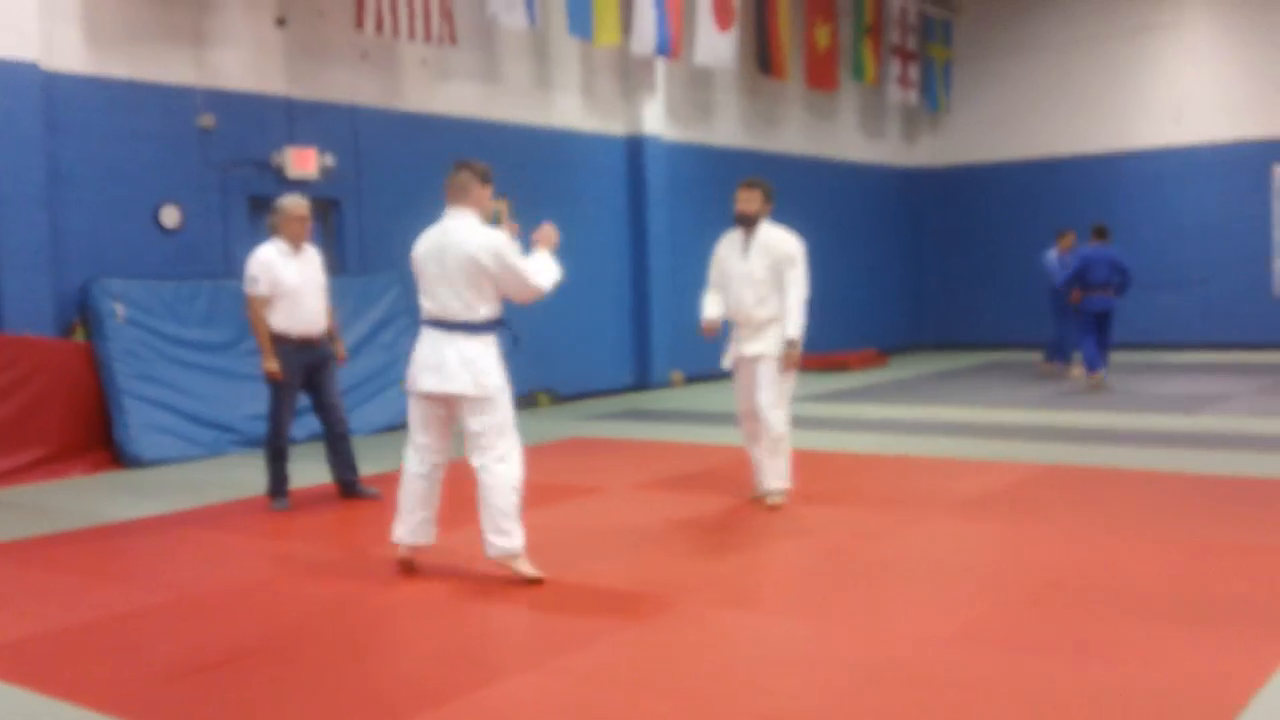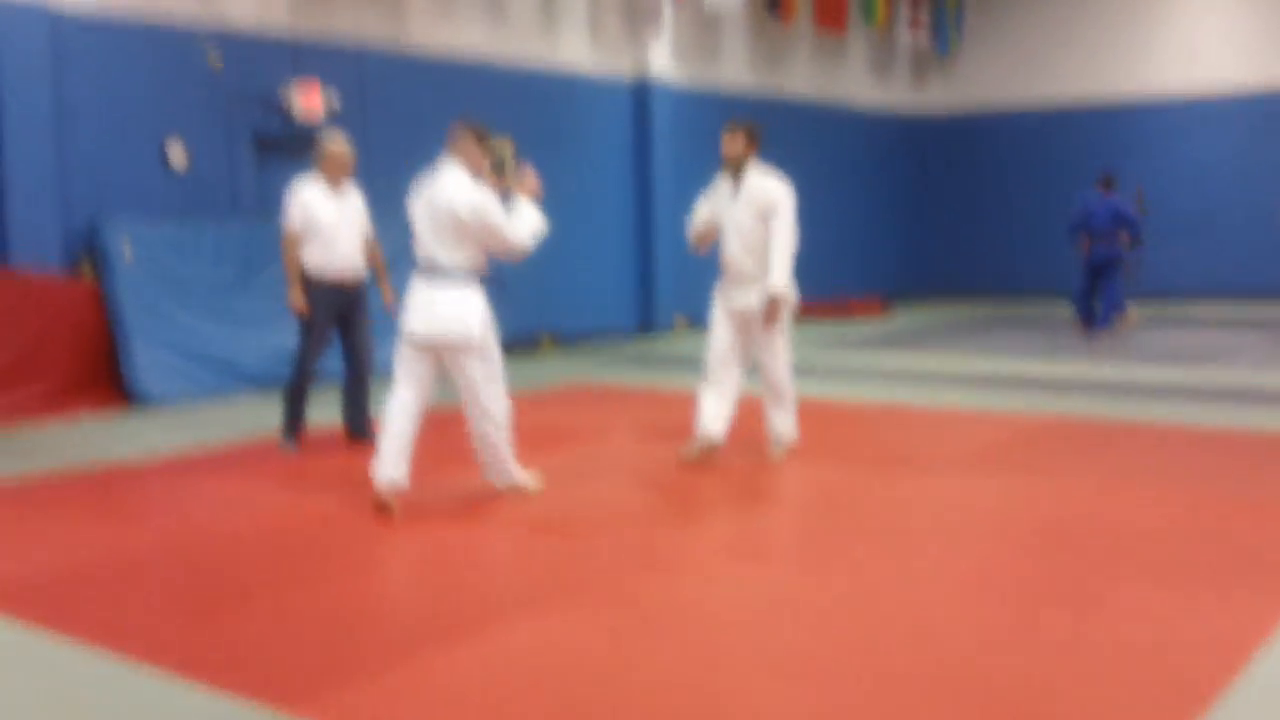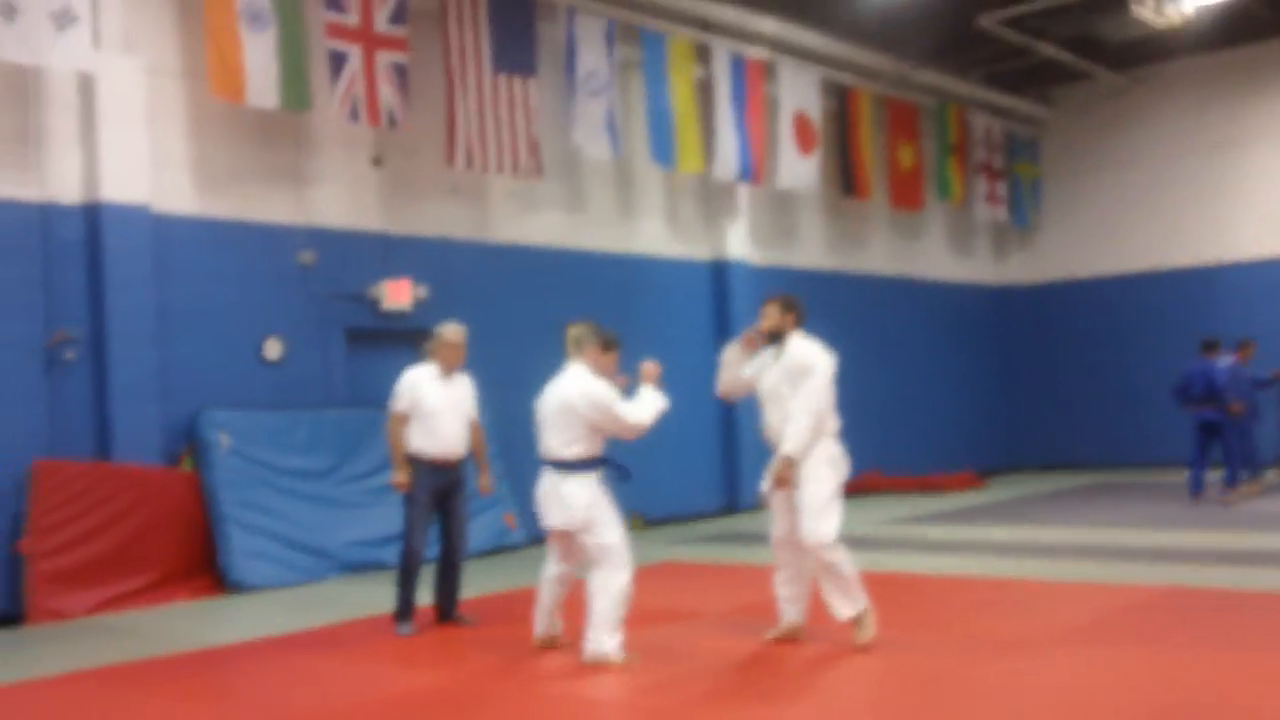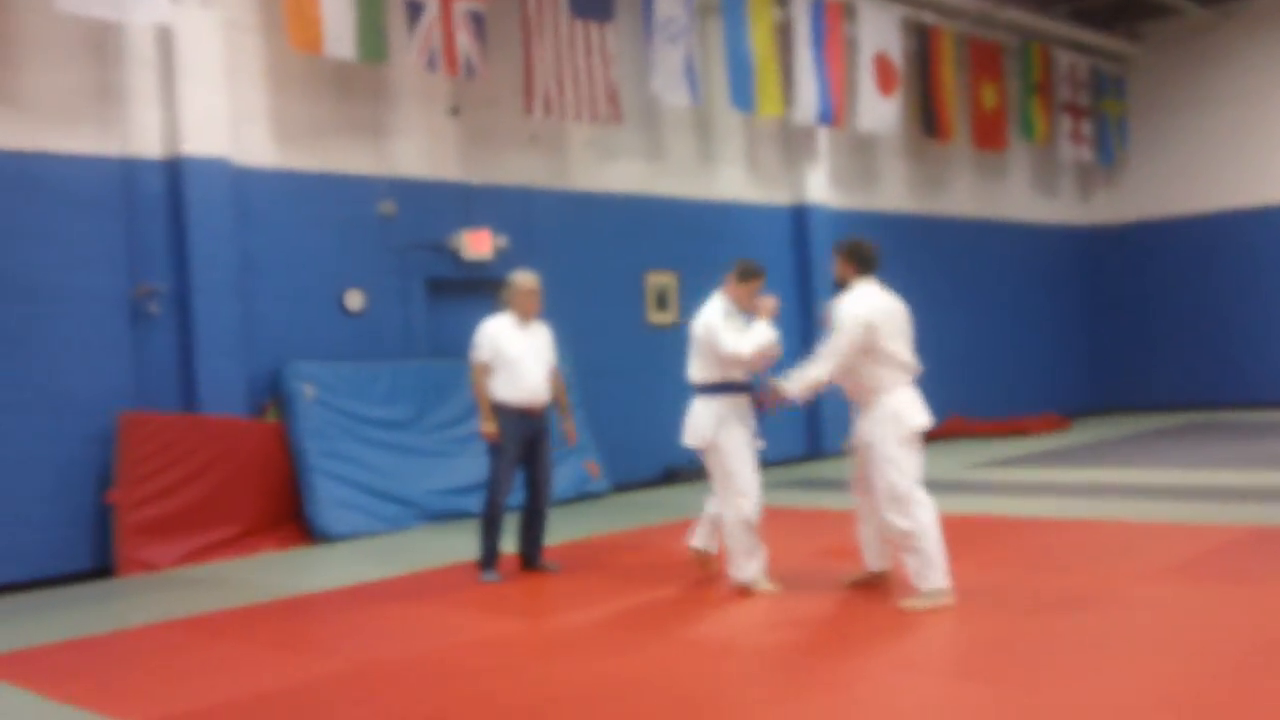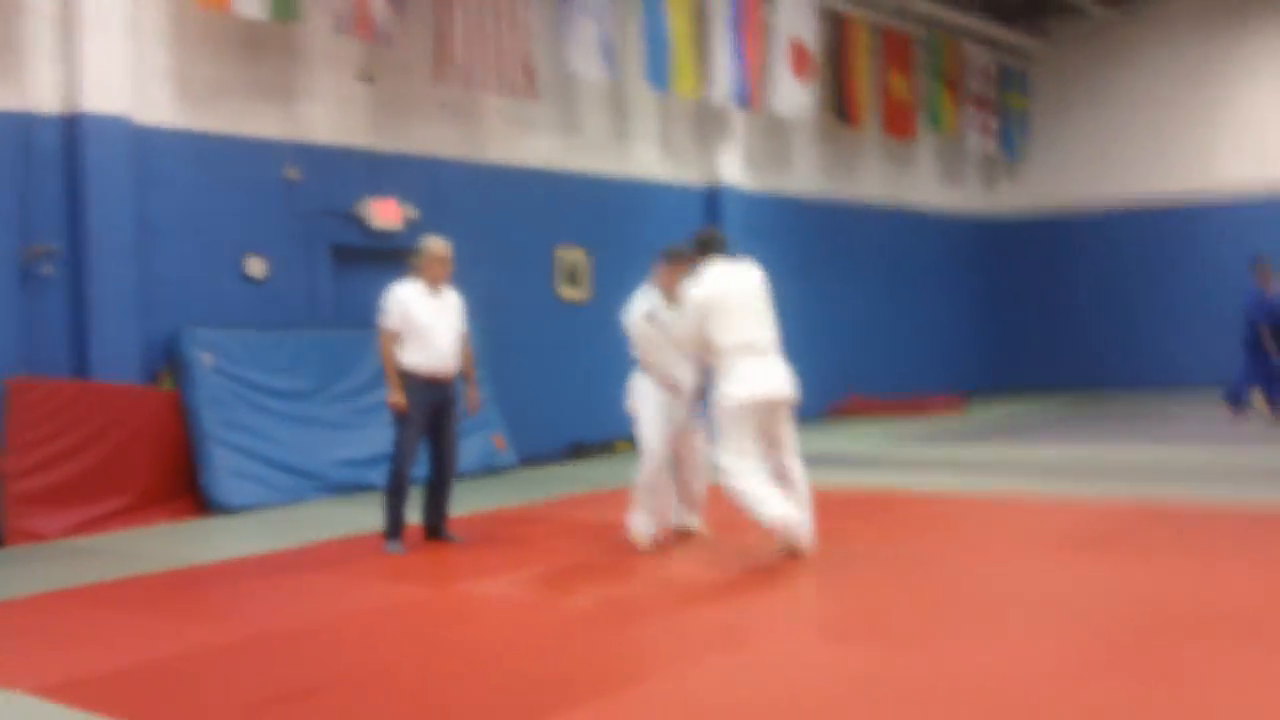
dt=0.5s
person 1, frame 1
left shoulder: (424, 242)
right shoulder: (487, 239)
right elbow: (527, 287)
right wrist: (543, 251)
left hip: (430, 352)
right hip: (472, 357)
left knee: (423, 452)
right knee: (497, 455)
left ankle: (409, 541)
right ankle: (507, 549)
person 1, frame 2
left shoulder: (423, 189)
right shoulder: (472, 195)
right elbow: (513, 242)
left wrist: (491, 195)
right wrist: (525, 200)
left hip: (423, 300)
right hip: (460, 304)
left knee: (407, 394)
right knee: (486, 396)
left ankle: (387, 480)
right ankle: (507, 472)
person 1, frame 3
left shoulder: (554, 387)
right shoulder: (591, 389)
right elbow: (632, 424)
left wrist: (613, 392)
right wrist: (649, 386)
left hip: (554, 484)
right hip: (580, 488)
left knee: (560, 563)
right knee: (612, 564)
left ankle: (547, 632)
right ankle: (601, 647)
person 1, frame 4
left shoulder: (735, 315)
right shoulder: (713, 317)
left elbow: (762, 358)
right elbow: (742, 353)
left wrist: (764, 322)
right wrist: (763, 321)
left hip: (733, 410)
right hip: (718, 414)
left knee: (731, 488)
right knee: (740, 493)
left ankle: (704, 543)
right ankle: (747, 572)
person 1, frame 5
right shoulder: (641, 309)
right elbow: (656, 353)
right wrist: (686, 382)
left hip: (683, 387)
right hip: (653, 387)
left knee: (692, 457)
right knee: (655, 454)
left ankle: (687, 519)
right ankle: (644, 524)
person 2, frame 1
left shoulder: (784, 242)
right shoulder: (726, 244)
left elbow: (795, 295)
right elbow: (716, 289)
left wrist: (792, 342)
right wrist: (711, 317)
left hip: (775, 338)
right hip: (742, 338)
left knee: (770, 411)
right knee: (749, 414)
left ankle: (776, 486)
right ankle: (766, 481)
person 2, frame 2
left shoulder: (774, 189)
right shoulder: (719, 187)
left elbow: (782, 243)
right elbow: (701, 227)
left wrist: (776, 294)
right wrist: (700, 234)
left hip: (765, 291)
right hip: (732, 287)
left knee: (774, 365)
right knee: (720, 358)
left ankle: (783, 437)
right ankle: (709, 435)
person 2, frame 3
left shoulder: (813, 355)
right shoulder: (766, 359)
left elbow: (809, 411)
right elbow: (727, 387)
left wrist: (789, 459)
right wrist: (740, 349)
left hip: (815, 458)
right hip: (784, 460)
left knee: (816, 538)
right knee: (786, 542)
left ankle: (858, 610)
right ankle: (790, 620)
person 2, frame 4
left shoulder: (853, 306)
right shoulder: (889, 300)
left elbow: (830, 363)
left wrist: (788, 389)
left hip: (890, 413)
right hip: (885, 409)
left knee: (903, 500)
right knee: (867, 488)
left ankle: (937, 587)
right ankle: (877, 566)
person 2, frame 5
left shoulder: (697, 291)
right shoulder: (753, 273)
left elbow: (696, 343)
left hip: (739, 383)
right hip: (774, 374)
left knee: (737, 465)
right knee: (785, 460)
left ankle: (784, 523)
right ankle: (799, 537)
person 3, frame 1
left shoulder: (313, 254)
right shoulder: (264, 257)
right elbow: (256, 310)
left wrist: (336, 341)
right wrist: (268, 355)
left hip: (318, 347)
right hip: (286, 349)
left knee: (335, 417)
right knee: (281, 424)
left ankle: (349, 483)
right ankle: (278, 492)
person 3, frame 2
left shoulder: (354, 196)
right shoulder: (303, 194)
left elbow: (369, 242)
right elbow: (291, 244)
left wrist: (384, 284)
right wrist: (295, 290)
left hip: (352, 291)
right hip: (319, 290)
left knee: (360, 361)
right knee: (307, 360)
left ankle: (359, 428)
right ankle: (292, 430)
person 3, frame 3
left shoulder: (466, 383)
right shoulder: (413, 377)
left elbow: (475, 430)
right elbow: (396, 425)
left wrist: (483, 471)
right wrist: (400, 468)
left hip: (454, 472)
right hip: (422, 470)
left knee: (455, 545)
right knee: (415, 544)
left ankle: (447, 609)
right ankle: (404, 615)
person 3, frame 4
left shoulder: (544, 330)
right shoulder: (492, 328)
left elbow: (554, 377)
right elbow: (479, 376)
left wrist: (566, 416)
right wrist: (486, 418)
left hip: (538, 419)
right hip: (508, 418)
left knee: (539, 491)
right knee: (499, 492)
left ankle: (531, 556)
right ankle: (488, 562)
person 3, frame 5
left shoulder: (453, 298)
right shoulder: (401, 294)
left elbow: (463, 344)
right elbow: (387, 344)
left wrist: (471, 384)
right wrist: (395, 388)
left hip: (445, 388)
right hip: (416, 387)
left knee: (445, 462)
right knee: (404, 461)
left ankle: (436, 526)
right ankle: (393, 533)
